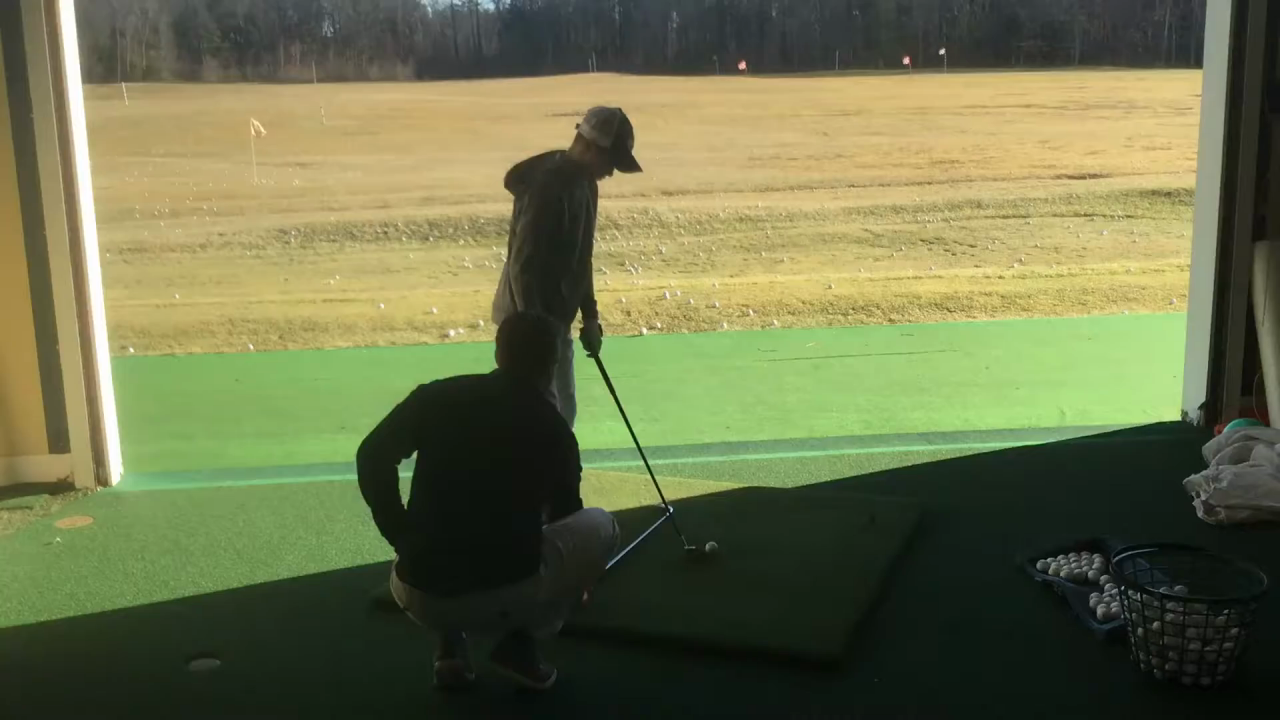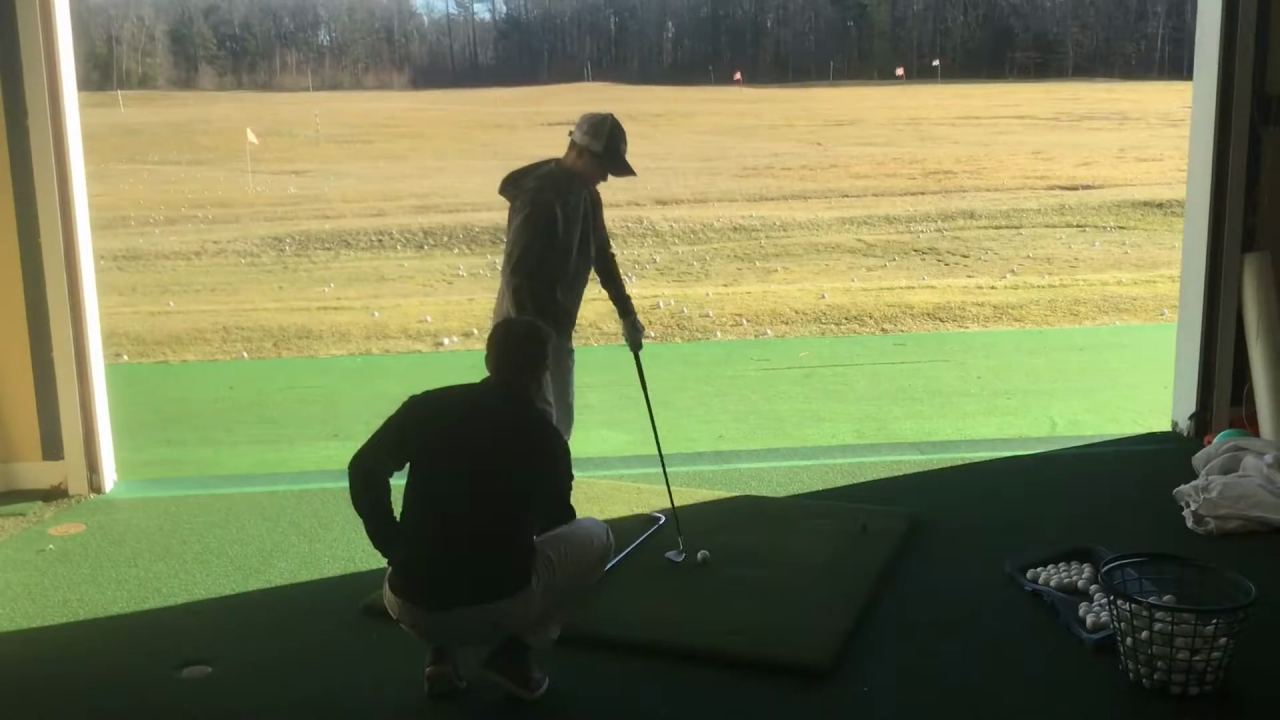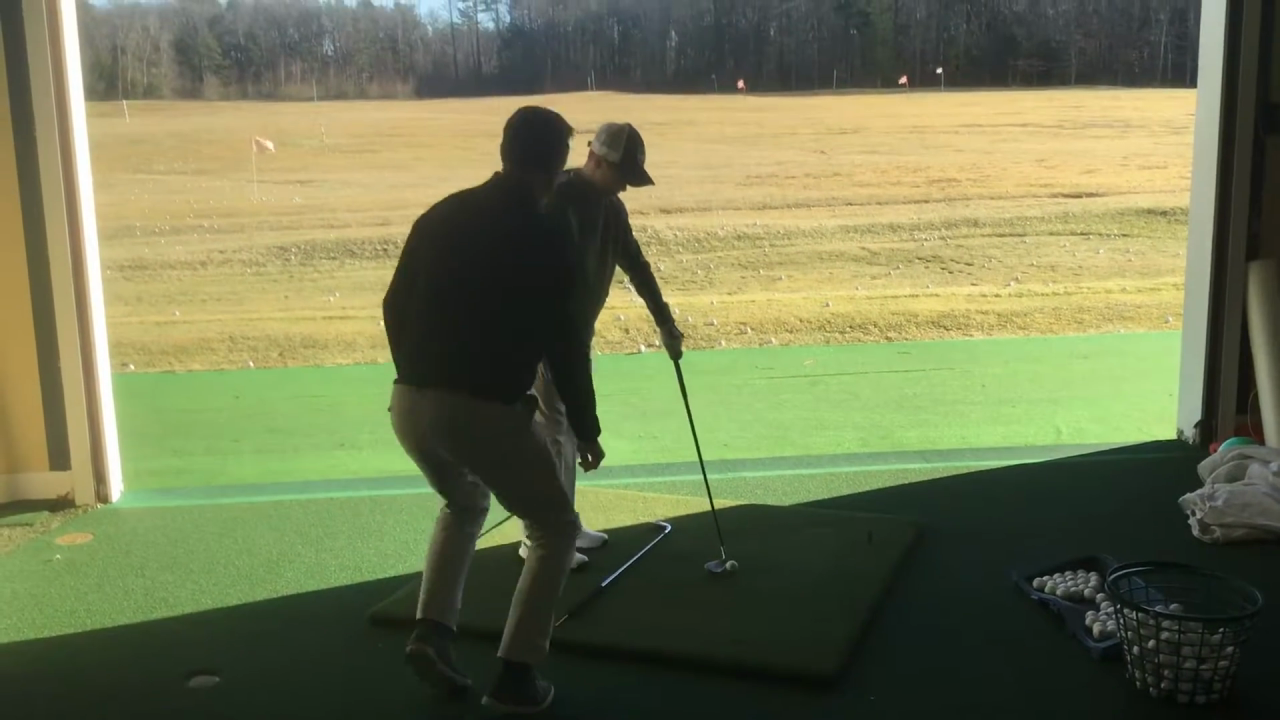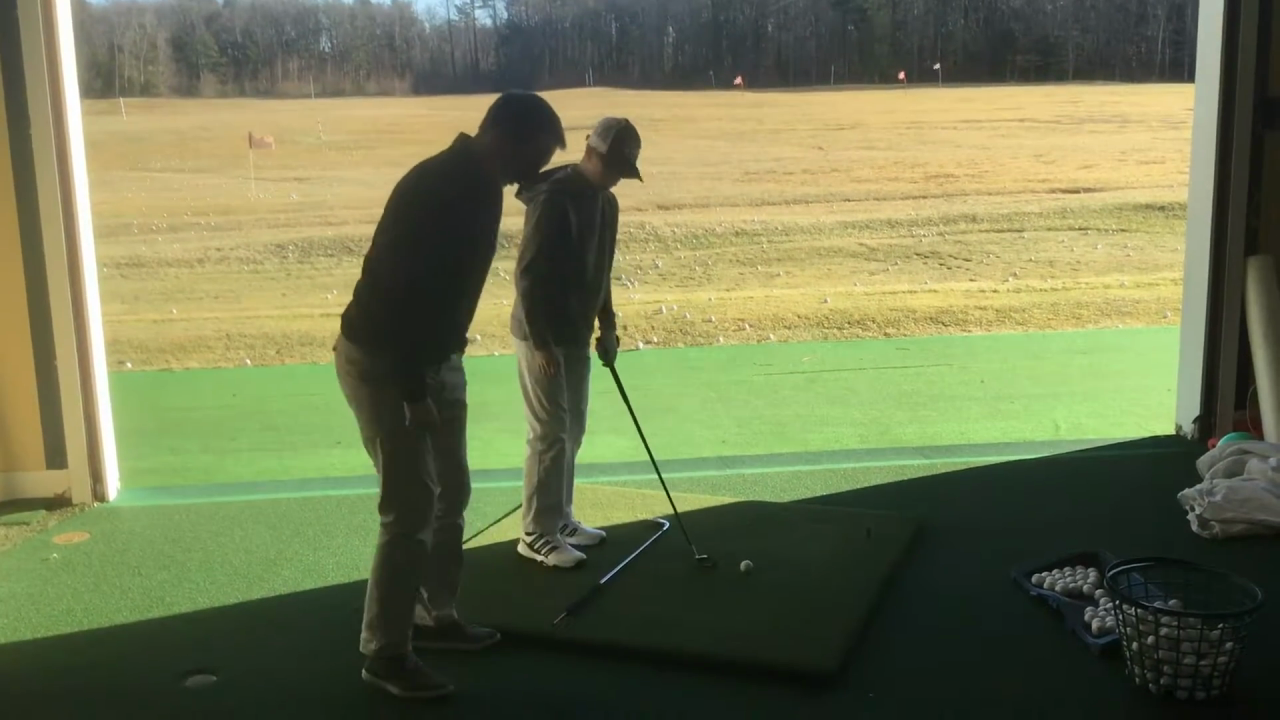
dt=0.7s
person 1, frame 1
left shoulder: (436, 396)
right shoulder: (553, 427)
left elbow: (372, 457)
right elbow: (567, 514)
left wrist: (402, 540)
right wrist: (575, 583)
left hip: (418, 595)
right hip: (509, 596)
right knee: (602, 526)
left ankle: (450, 644)
right ankle: (521, 642)
person 1, frame 2
left shoulder: (428, 408)
right shoulder: (545, 437)
left elbow: (364, 471)
right elbow: (557, 521)
left wrist: (395, 550)
left hip: (412, 607)
right hip: (499, 608)
right knee: (597, 536)
left ankle: (441, 652)
right ankle: (515, 650)
person 1, frame 3
left shoulder: (440, 215)
right shoulder: (542, 240)
left elbow: (396, 304)
right elbow: (562, 344)
right wrist: (586, 430)
left hip: (411, 403)
right hip: (485, 409)
left knee: (463, 506)
right knee: (556, 526)
left ankle: (431, 635)
person 1, frame 4
left shoulder: (481, 189)
right shoulder: (431, 189)
right elbow: (392, 291)
left wrist: (436, 374)
right wrist: (414, 392)
left hip: (434, 358)
right hip: (380, 358)
left knee: (450, 491)
right knee: (410, 505)
left ankle: (434, 616)
right ankle: (383, 651)
person 2, frame 1
left shoulder: (584, 186)
right shoulder: (545, 189)
right elbow: (523, 267)
left wrist: (590, 316)
left hip: (555, 319)
left knee: (563, 412)
person 2, frame 2
left shoulder: (586, 196)
right shoulder: (537, 197)
left elbow: (603, 257)
right elbow: (515, 274)
left wrist: (627, 313)
left hip: (558, 328)
left knee: (560, 421)
person 2, frame 3
left shoulder: (610, 207)
right shoulder: (555, 204)
left elbow: (635, 264)
left wrist: (664, 320)
left hip: (577, 335)
left knee: (574, 432)
right knee: (551, 434)
right ankle: (539, 536)
person 2, frame 4
left shoulder: (605, 203)
right shoulder: (552, 200)
right elbow: (529, 276)
left wrist: (608, 326)
right wrist: (541, 342)
left hip: (577, 334)
right hip: (543, 336)
left knee: (572, 431)
right knee: (550, 432)
left ankle: (560, 519)
right ankle: (537, 533)
